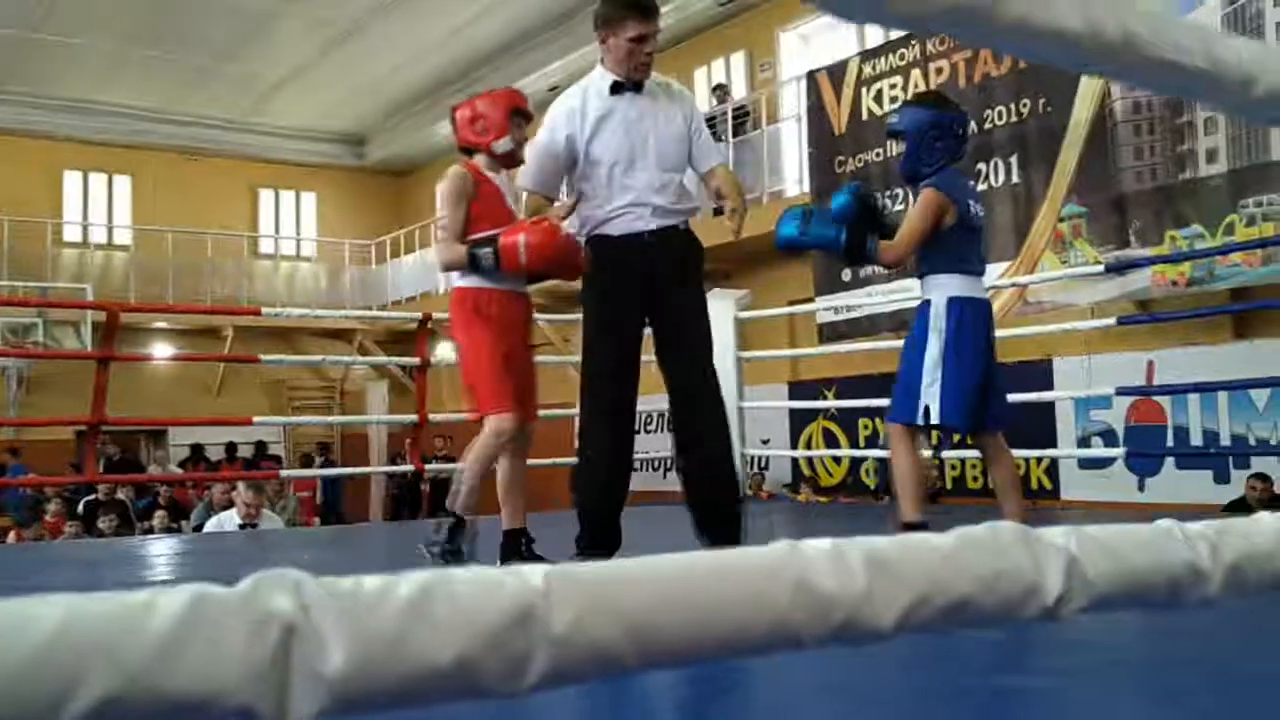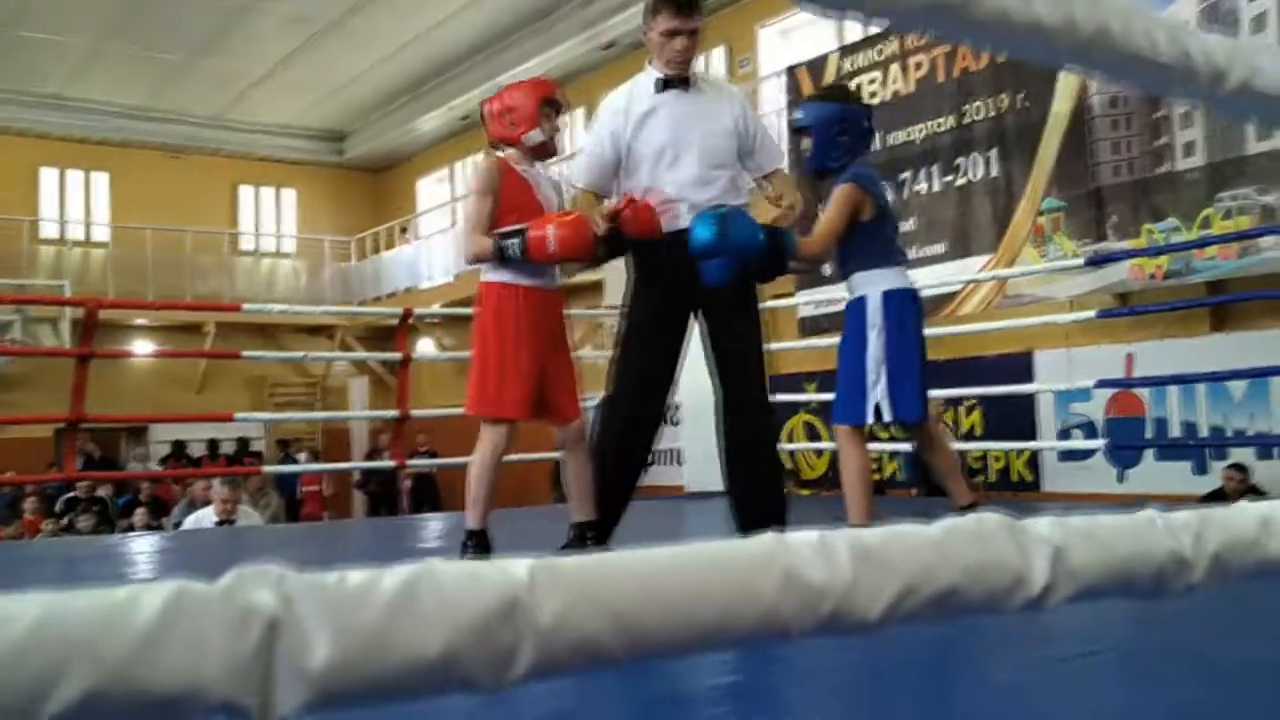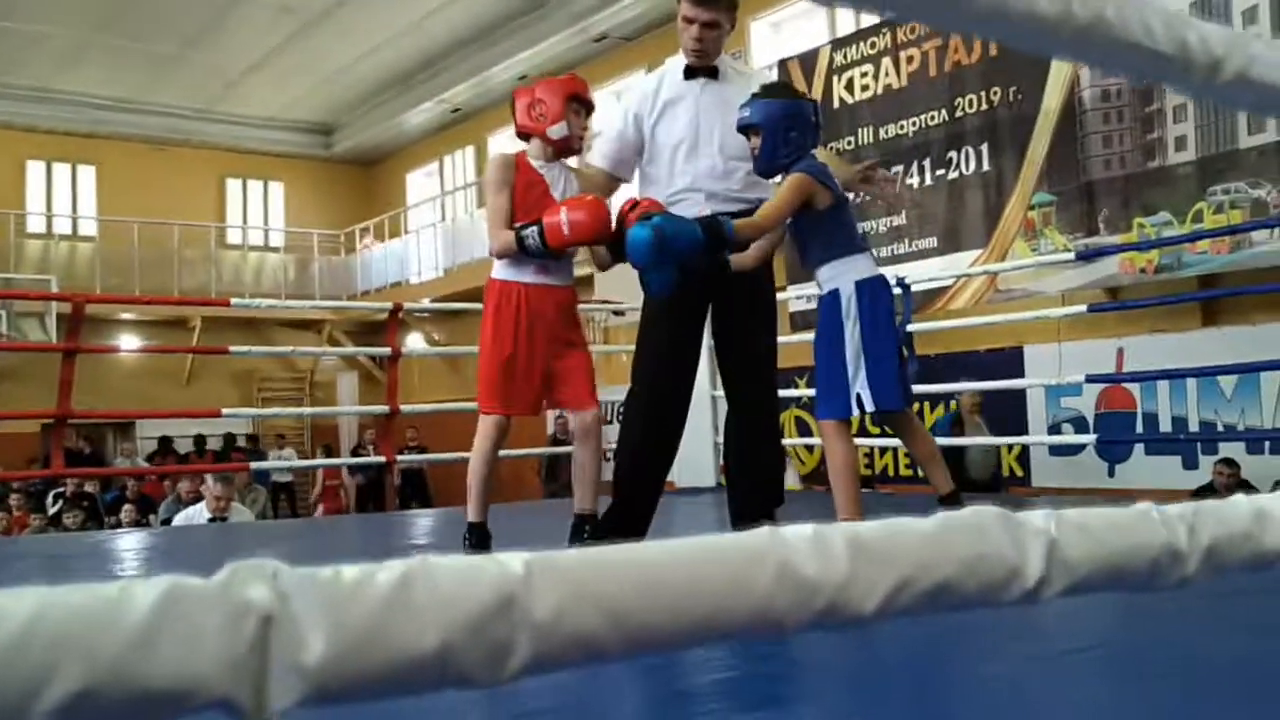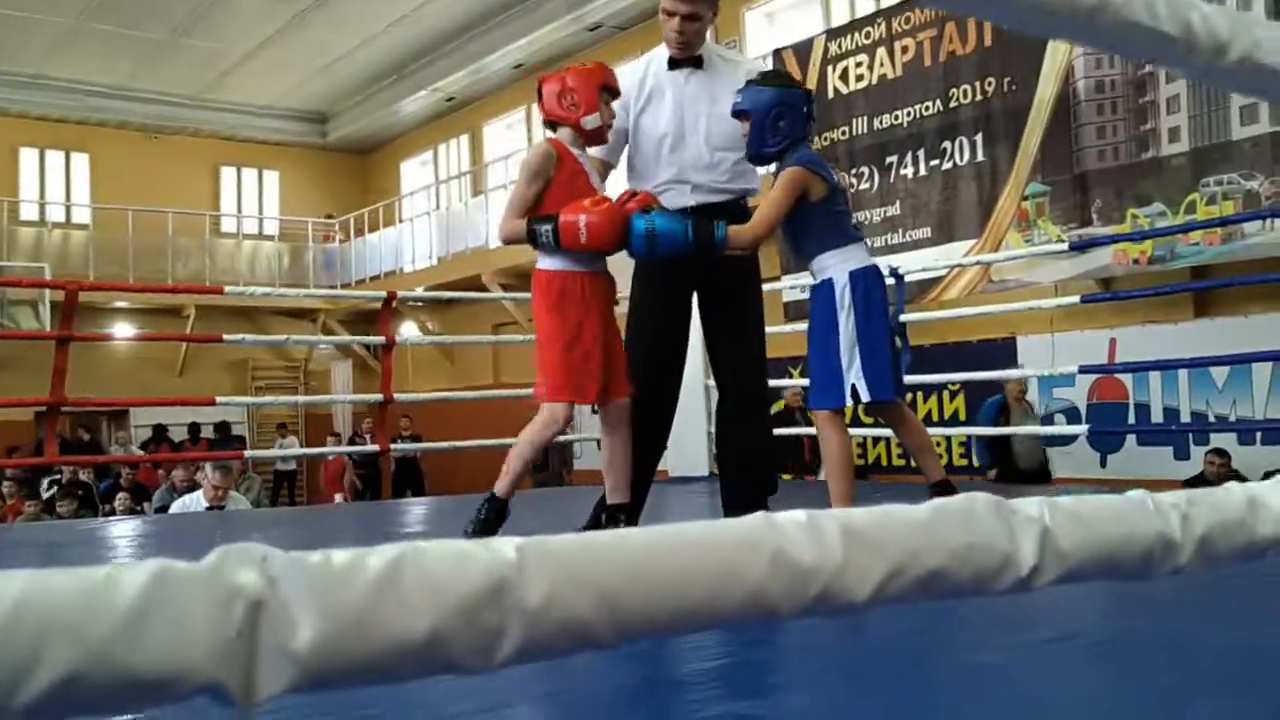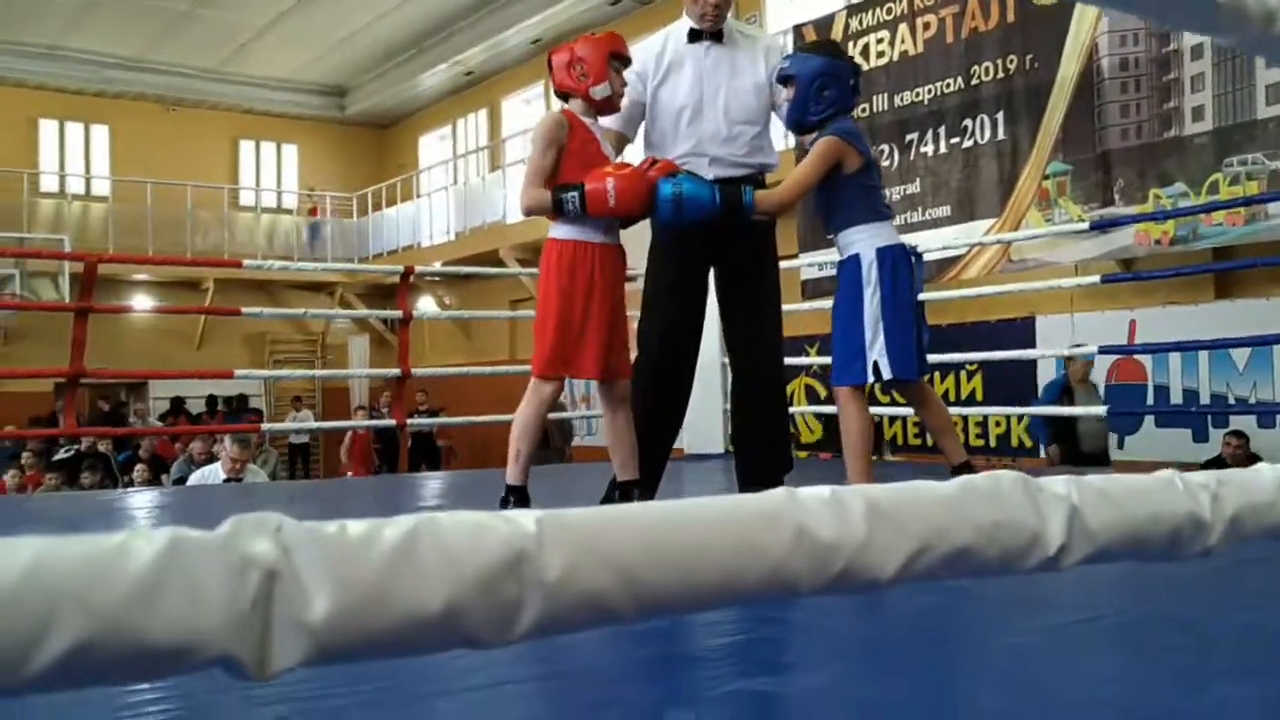
dt=0.5s
person 1, frame 1
left shoulder: (678, 101)
right shoulder: (572, 109)
left elbow: (711, 167)
right elbow: (536, 193)
left wrist: (730, 196)
left hip: (674, 250)
right hip: (611, 256)
left knee: (696, 386)
right knee: (607, 395)
left ankle: (722, 529)
right ankle: (597, 540)
person 1, frame 2
left shoulder: (730, 100)
right shoulder: (621, 106)
left elbow: (770, 171)
right elbow: (588, 190)
left wrist: (789, 202)
right hip: (660, 255)
left knee: (744, 388)
right knee: (635, 391)
left ankle: (762, 525)
right ankle: (597, 524)
person 1, frame 3
left shoulder: (757, 89)
right shoulder: (649, 93)
right elbow: (605, 171)
left knee: (752, 381)
right knee: (657, 384)
left ankle: (755, 519)
right ankle: (622, 525)
person 1, frame 4
left shoulder: (745, 76)
right shoulder: (634, 81)
right elbow: (599, 158)
left hip: (728, 227)
left knee: (741, 368)
right knee: (648, 371)
left ankle: (748, 506)
person 1, frame 5
left shoulder: (764, 51)
right shoulder: (652, 53)
right elbow: (614, 130)
left knee: (756, 345)
right knee: (663, 346)
left ankle: (763, 481)
person 2, frame 1
left shoulder: (506, 187)
right shoulder: (461, 177)
right elbow: (447, 253)
left wrist: (548, 259)
right wrist: (503, 251)
left hip: (512, 312)
right hip: (477, 307)
left knee: (519, 433)
right knee: (503, 421)
left ankle: (515, 545)
right ankle: (454, 524)
person 2, frame 2
left shoulder: (550, 184)
right shoulder: (491, 170)
left elbow: (563, 248)
right elbow: (473, 248)
left wrist: (615, 230)
right wrist: (529, 245)
left hip: (547, 309)
right hip: (505, 305)
left knee: (572, 429)
right knee: (498, 427)
left ankle: (585, 536)
right ankle: (474, 542)
person 2, frame 3
left shoulder: (575, 180)
right shoulder: (505, 167)
left elbow: (600, 255)
right elbow: (498, 242)
right wrist: (551, 232)
left hip: (561, 307)
right hip: (512, 303)
left knee: (589, 417)
right knee: (495, 421)
left ankle: (583, 533)
right ankle: (475, 538)
person 2, frame 4
left shoulder: (587, 165)
right shoulder: (546, 154)
right elbow: (507, 229)
left wrist: (624, 223)
right wrist: (562, 231)
left hip: (595, 292)
right hip: (561, 289)
left knee: (618, 408)
right knee: (556, 413)
left ankle: (617, 520)
right ankle: (494, 506)
person 2, frame 5
left shoulder: (599, 134)
right shoulder: (557, 124)
right elbow: (529, 199)
left wrist: (641, 193)
right wrist: (590, 196)
left hip: (606, 264)
right hip: (569, 259)
left knee: (618, 386)
right knee: (546, 383)
left ankle: (630, 495)
right ankle: (513, 497)
person 3, frame 1
left shoulder: (935, 190)
right shoulder: (961, 188)
left elbow: (895, 254)
right elbow: (916, 250)
left wrist: (834, 235)
right wrist: (872, 223)
left hip: (947, 312)
right hip: (971, 311)
left knee: (902, 427)
right knee: (986, 434)
left ankle: (911, 537)
person 3, frame 2
left shoulder: (850, 184)
right shoulder: (859, 181)
left elbow: (814, 248)
right elbow: (825, 249)
left wrist: (756, 239)
right wrist: (752, 252)
left hip: (879, 305)
right hip: (890, 303)
left knee: (848, 427)
right knee: (917, 420)
right ankle: (970, 512)
person 3, frame 3
left shoulder: (803, 177)
right shoulder: (803, 178)
left elbow: (756, 227)
right elbow: (757, 255)
left wrist: (694, 235)
left hip: (853, 296)
right hip: (856, 296)
left knee: (832, 420)
right knee: (895, 413)
right ankle: (953, 507)
person 3, frame 4
left shoulder: (797, 169)
right shoulder: (802, 165)
left elbow: (753, 235)
right elbow: (759, 236)
left wrist: (684, 233)
right wrist: (687, 233)
left hip: (845, 287)
right hip: (849, 286)
left knee: (827, 409)
right knee: (886, 403)
right ankle: (946, 496)
person 3, frame 5
left shoulder: (834, 140)
right shoulder: (836, 138)
left elbow: (780, 200)
right elbow: (787, 201)
left wrist: (710, 196)
left hip: (872, 264)
right hip: (876, 263)
left knee: (848, 386)
right knee: (908, 382)
right ankle: (967, 479)
